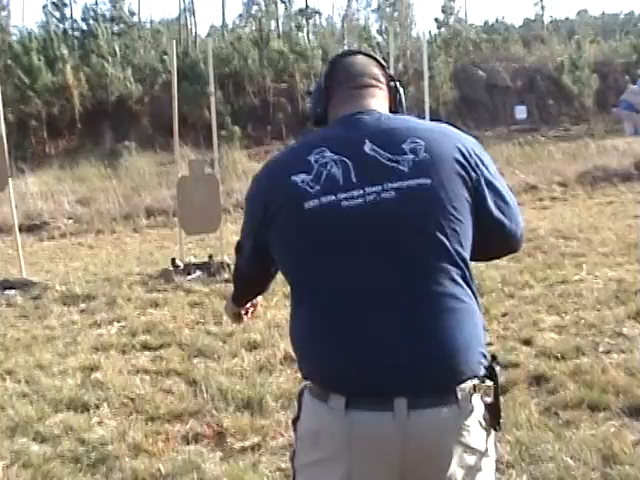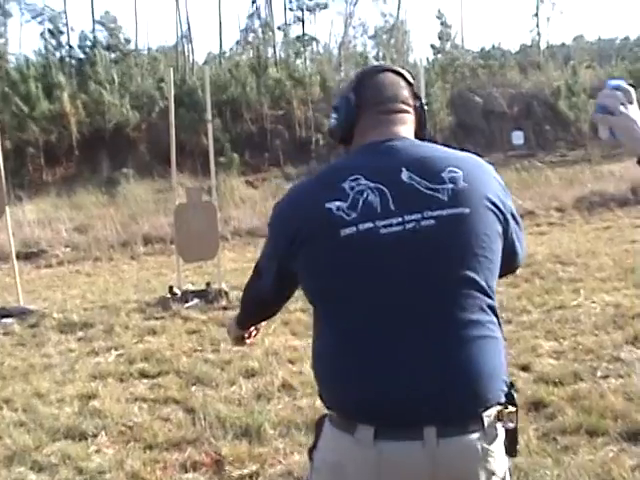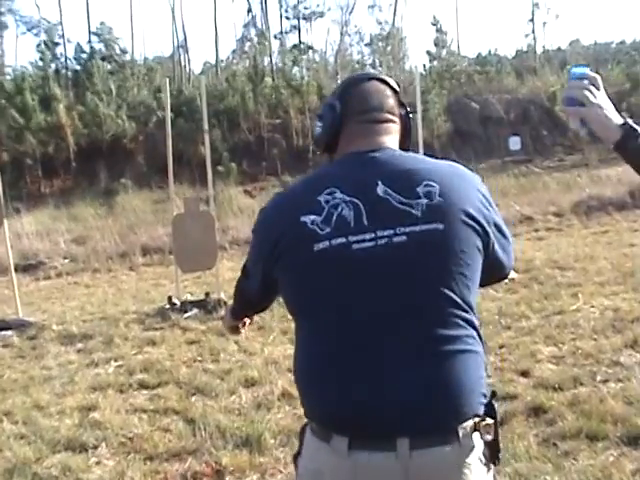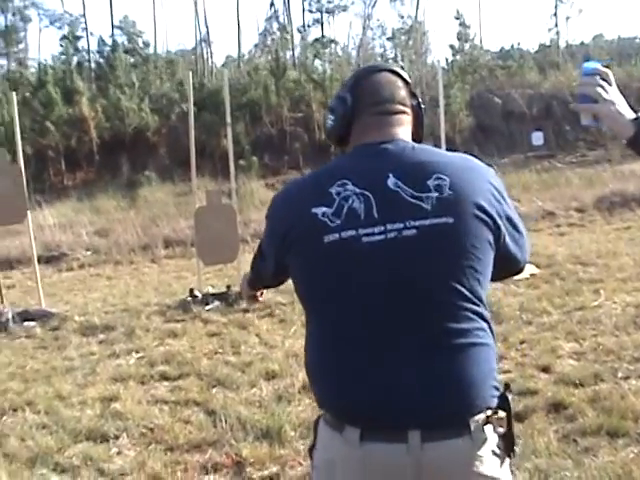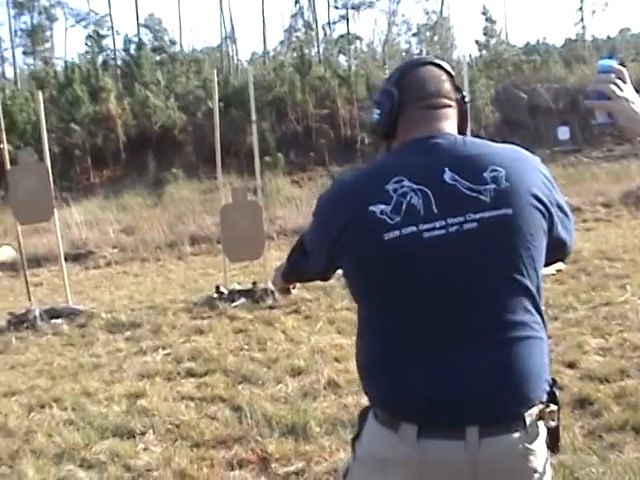
dt=0.3s
person 1, frame 1
left shoulder: (280, 176)
right shoulder: (453, 146)
left elbow: (253, 265)
right elbow: (508, 236)
left wrist: (239, 299)
left hip: (344, 420)
right hip: (450, 411)
person 1, frame 2
left shoulder: (305, 203)
right shoulder: (477, 176)
left elbow: (268, 287)
right elbow: (511, 257)
left wrist: (244, 321)
right hip: (471, 437)
person 1, frame 3
left shoulder: (286, 211)
right shoulder: (461, 185)
left elbow: (256, 290)
right elbow: (498, 266)
left wrist: (237, 313)
right hip: (451, 447)
person 1, frame 4
left shoulder: (298, 201)
right shoulder: (474, 178)
left elbow: (269, 269)
right elbow: (512, 259)
left wrist: (251, 283)
right hip: (463, 441)
person 1, frame 5
left shoulder: (349, 197)
right shoulder: (523, 170)
left elbow: (311, 260)
right elbow: (559, 244)
left wrist: (285, 274)
left hip: (404, 443)
right hip: (513, 436)
